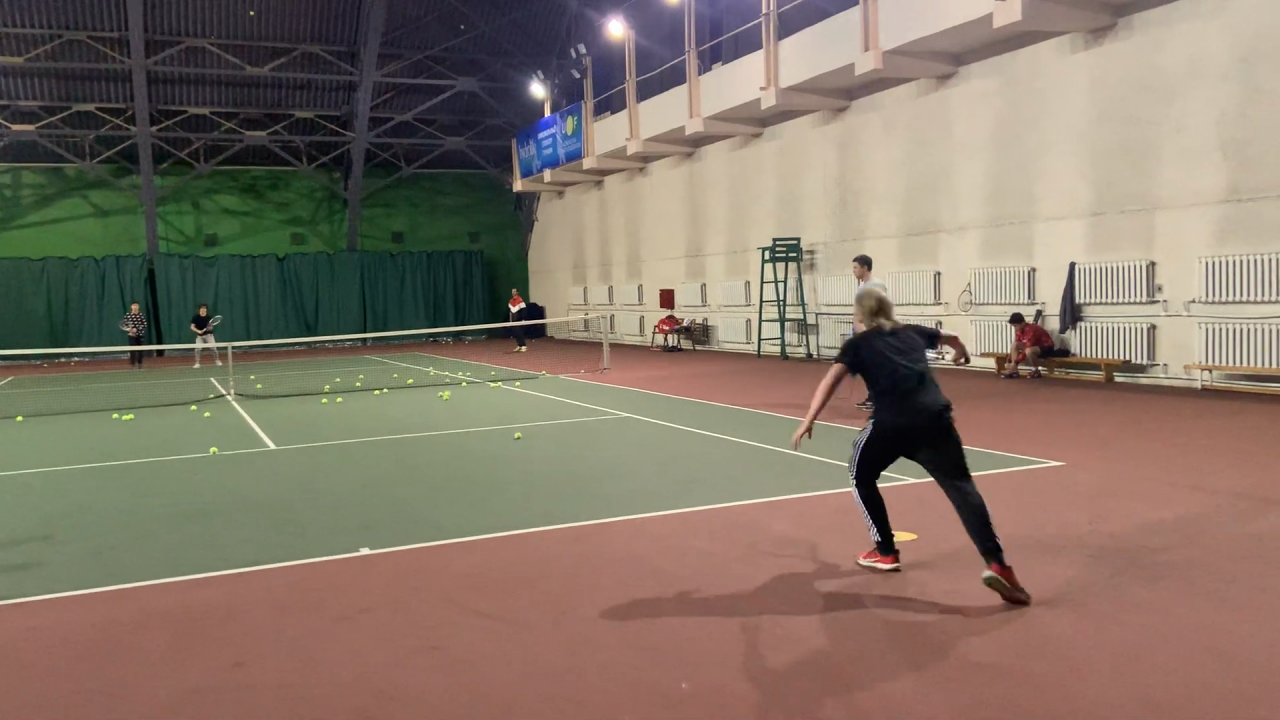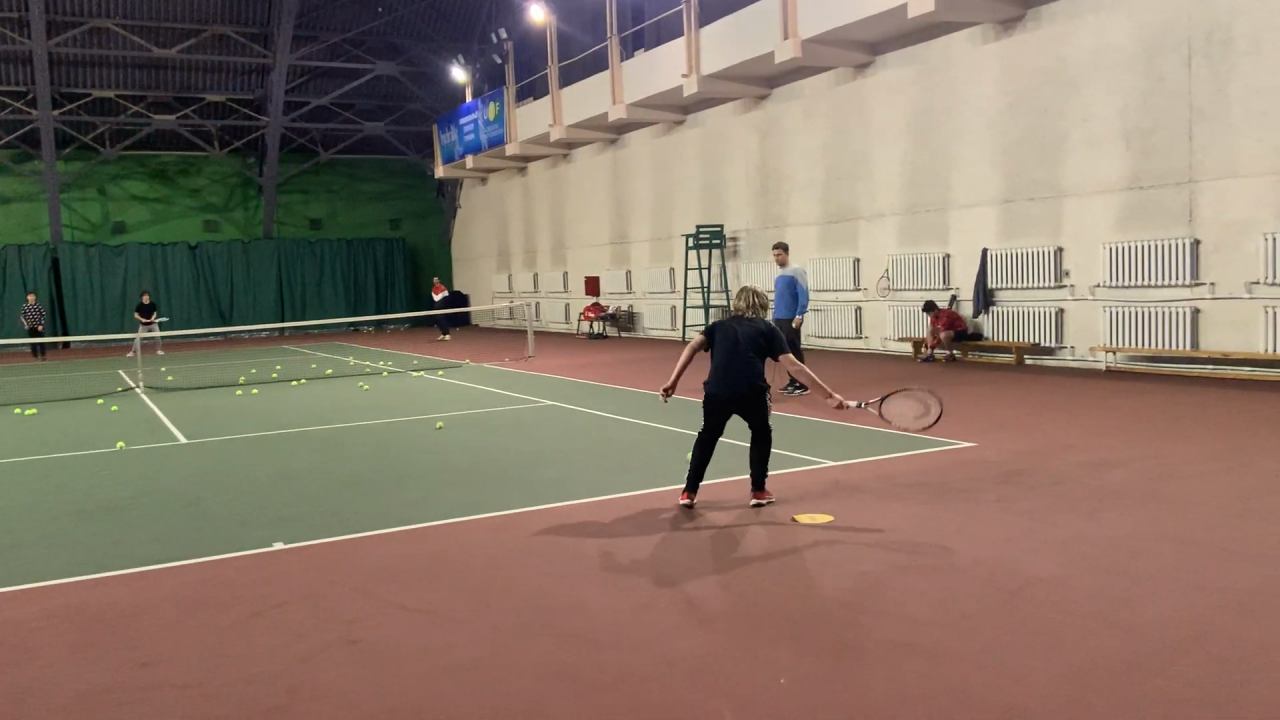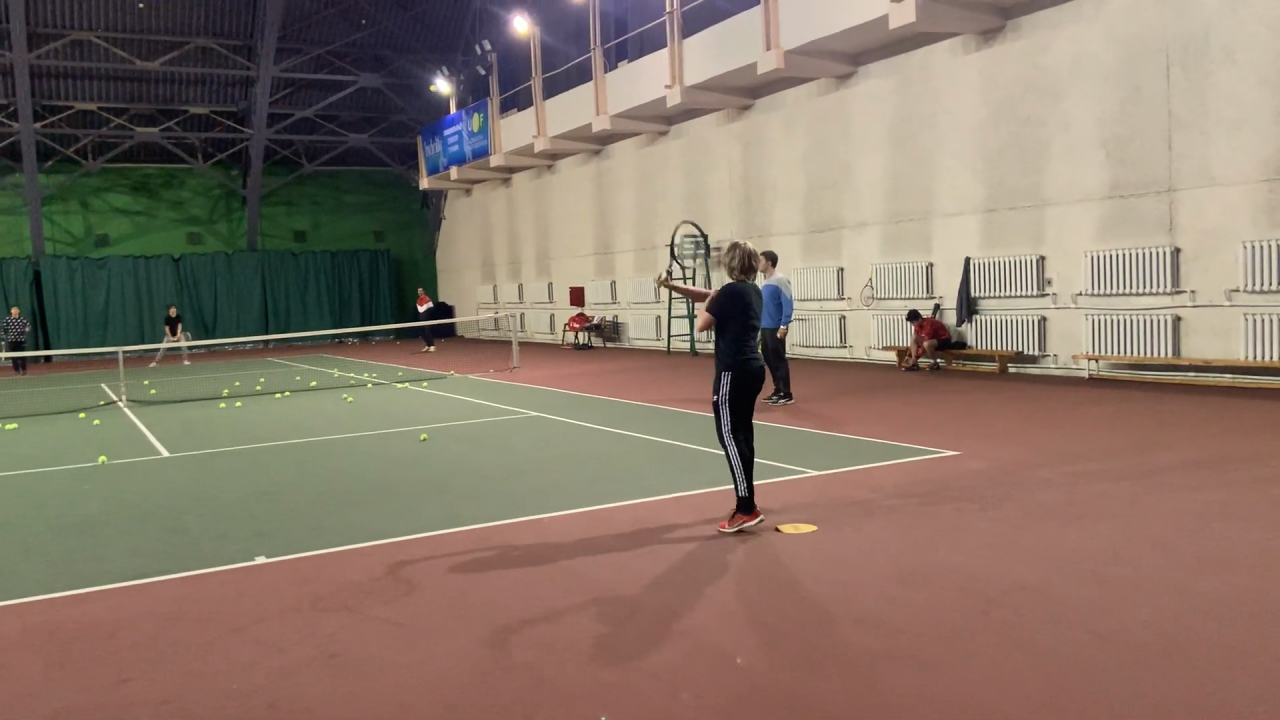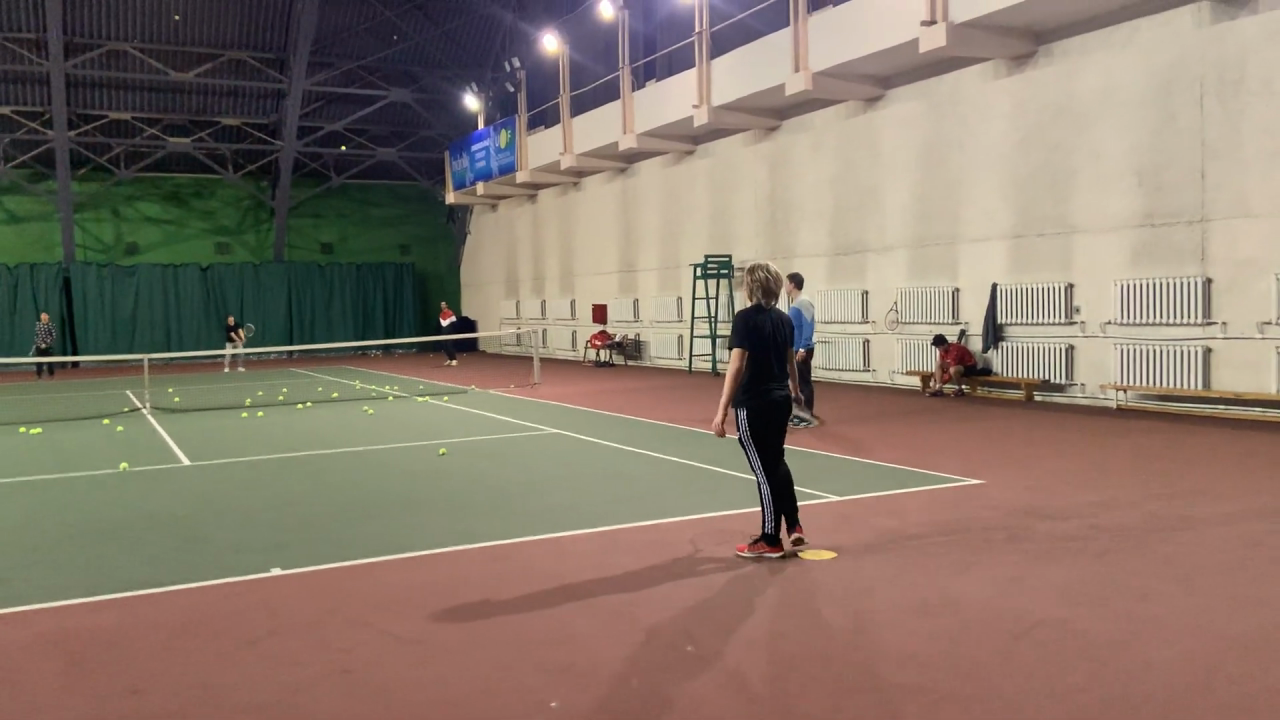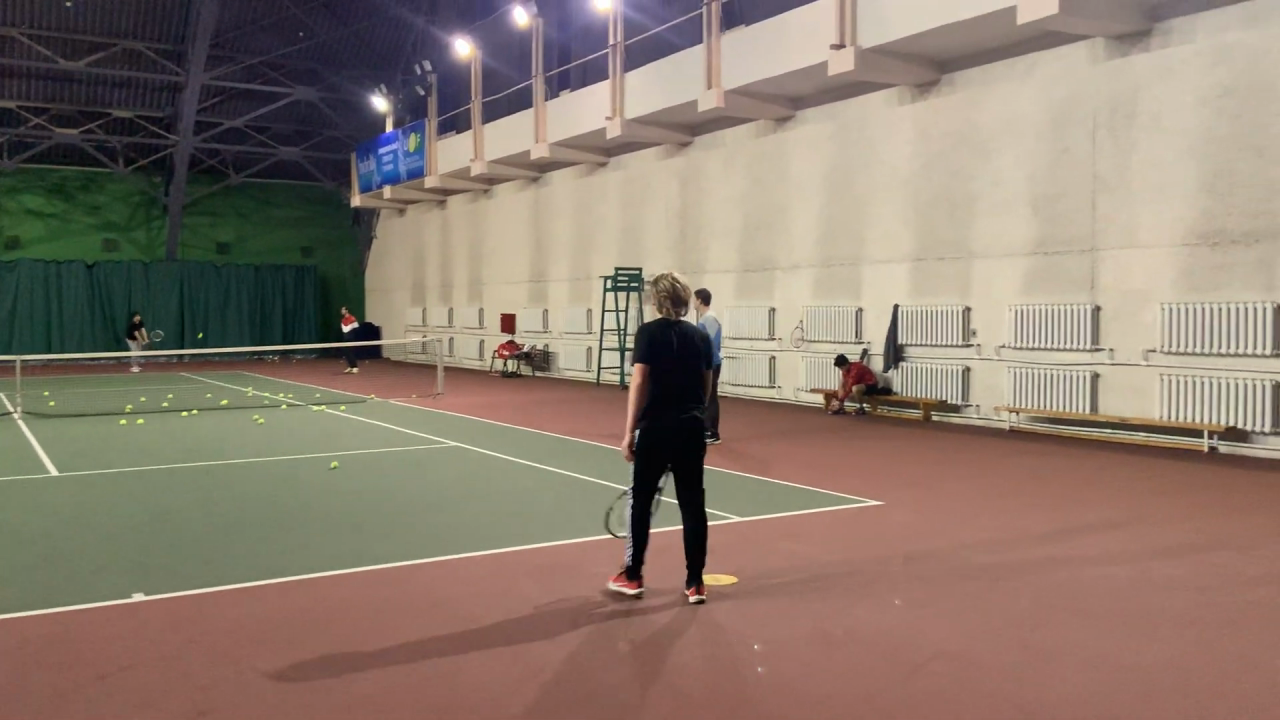
dt=0.7s
person 1, frame 1
left shoulder: (858, 344)
right shoulder: (911, 332)
left elbow: (830, 381)
right elbow: (951, 338)
left wrist: (808, 422)
right wrist: (961, 353)
left hip: (891, 424)
right hip: (934, 418)
left knee: (861, 475)
right knee: (963, 490)
left ankle: (886, 550)
right ankle: (996, 565)
person 1, frame 2
left shoulder: (719, 325)
right shoulder: (768, 329)
left elbow: (692, 347)
right elbow: (793, 366)
left wrist: (672, 381)
right wrist: (828, 394)
left hip: (717, 392)
right hip: (752, 393)
left knee: (707, 437)
right knee: (761, 433)
left ankle: (689, 491)
right ankle: (758, 490)
person 1, frame 3
left shoulder: (731, 291)
right shoulder: (752, 291)
left elbow: (701, 324)
right elbow: (709, 296)
left wrist: (707, 303)
right wrist: (673, 286)
left hip: (734, 372)
right hip: (751, 369)
left knee: (731, 439)
right knee: (742, 436)
left ankle: (747, 510)
right ankle: (745, 500)
person 1, frame 4
left shoulder: (745, 317)
right shoulder: (783, 319)
left elbow: (737, 366)
left wrist: (722, 409)
right wrist: (794, 389)
left hip: (753, 404)
right hip: (779, 400)
left knee: (764, 470)
right knee: (776, 462)
left ankle: (770, 540)
right ankle: (794, 526)
person 1, frame 5
left shoulder: (649, 332)
right shoulder: (700, 336)
left elbow: (638, 383)
right elbow: (706, 386)
left wrist: (628, 431)
left hip: (654, 428)
right hip: (692, 428)
left knee: (639, 498)
right knee: (693, 503)
left ankle: (632, 574)
right ankle: (695, 583)
